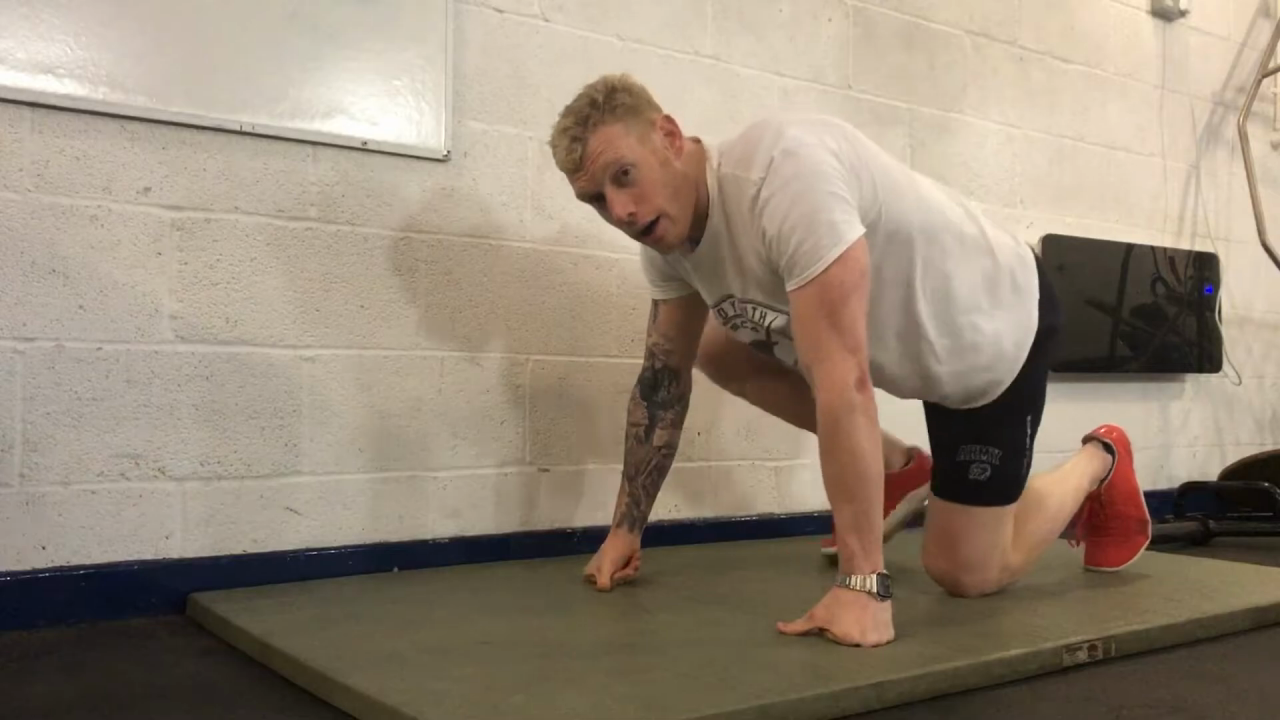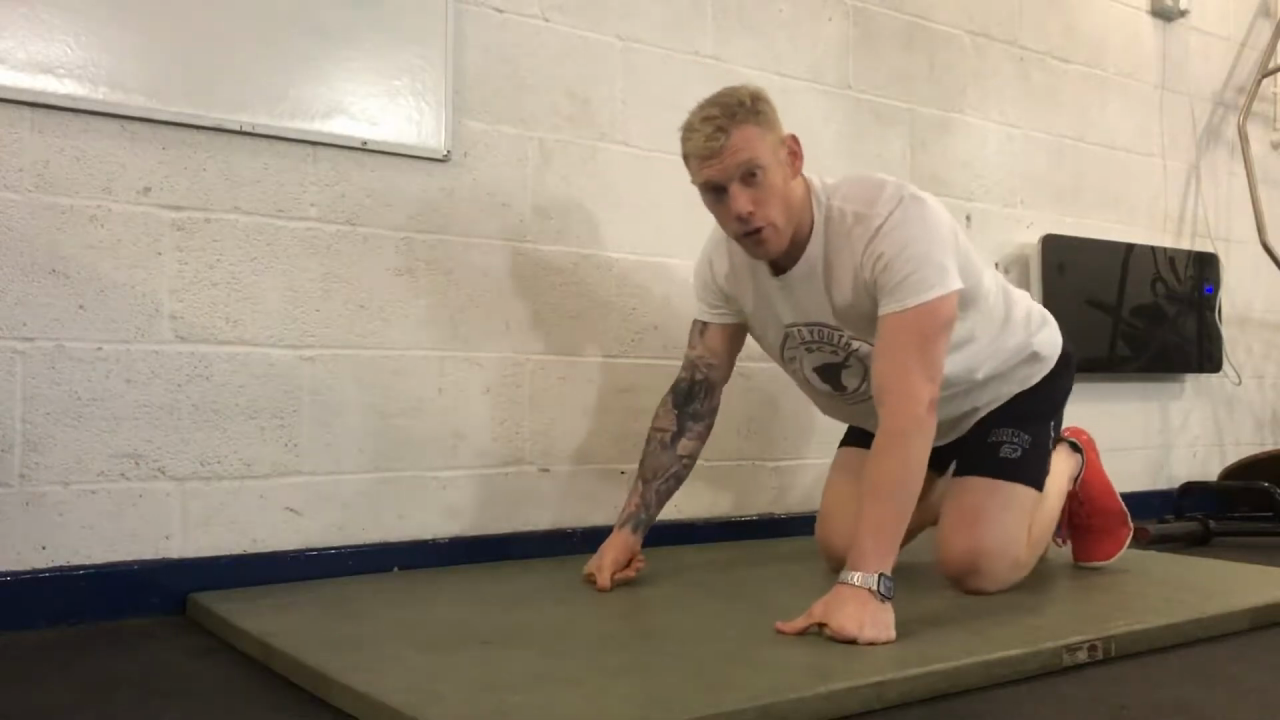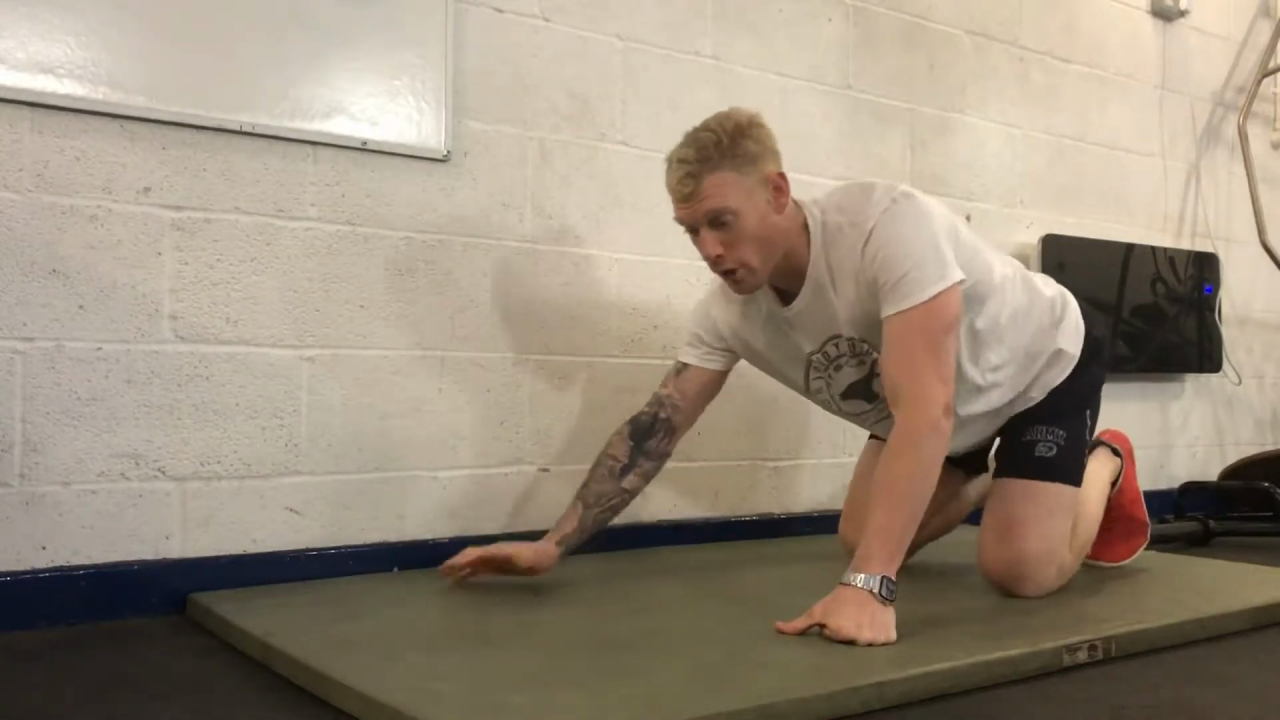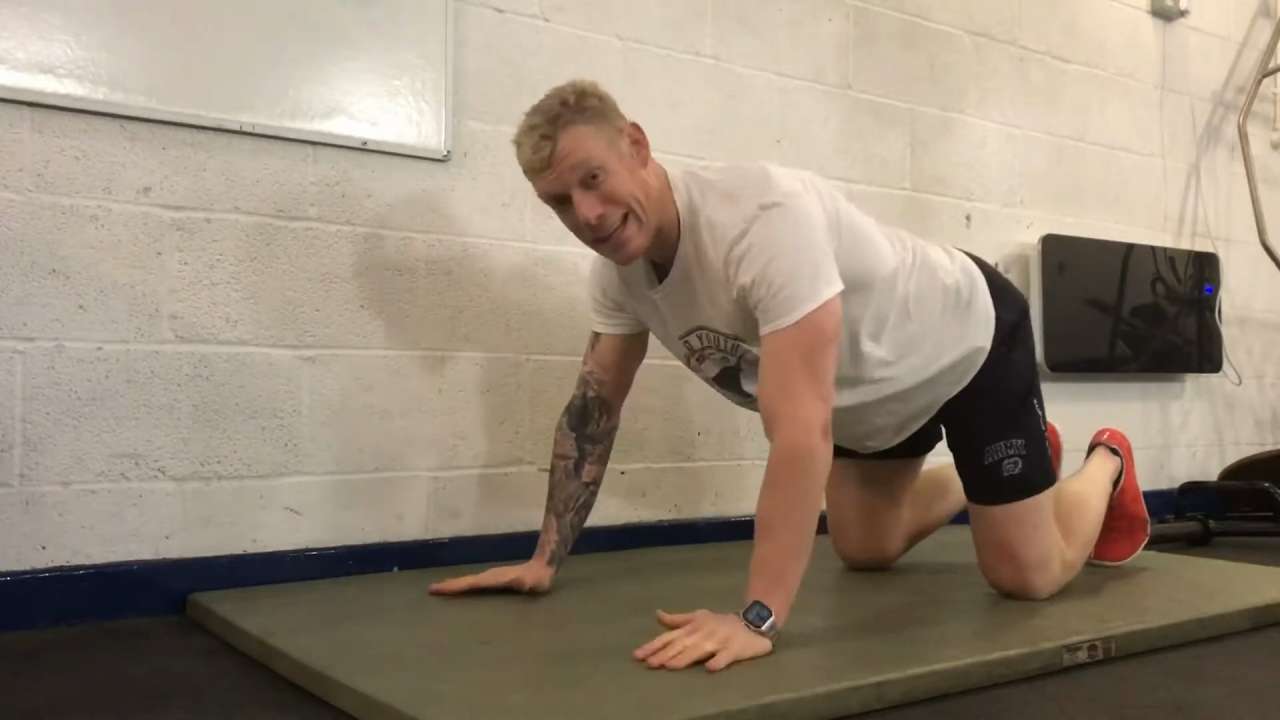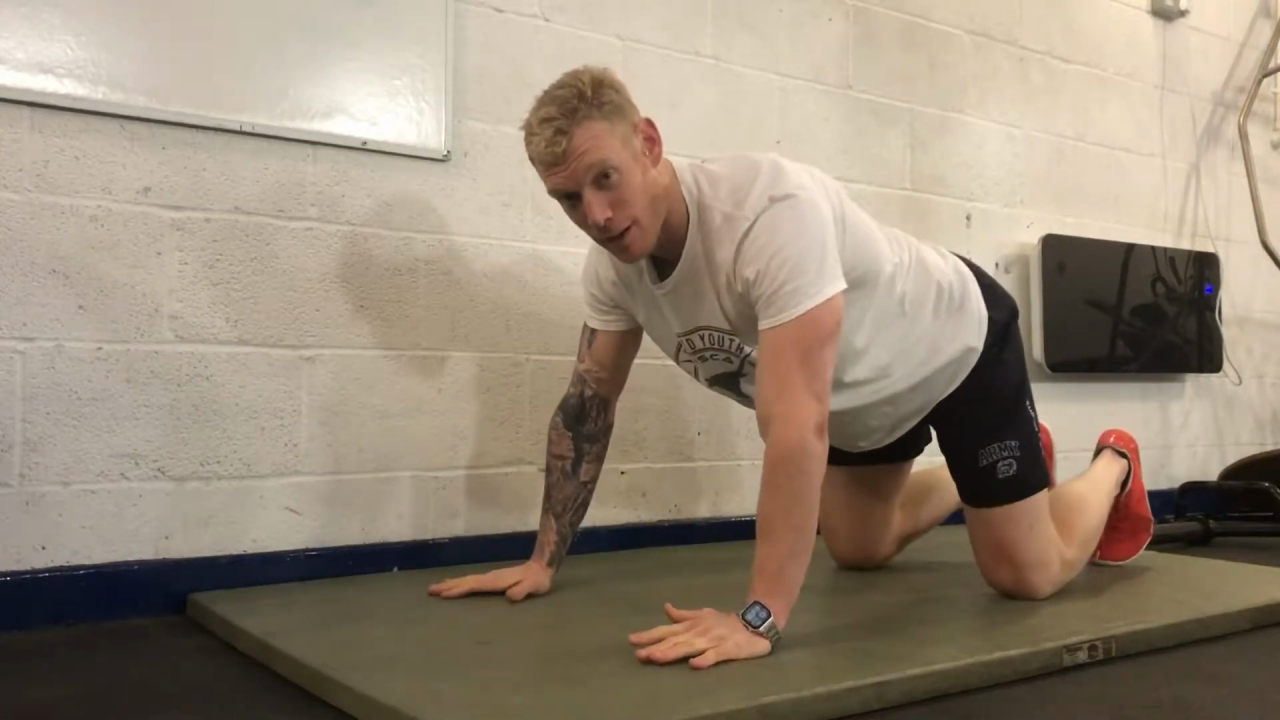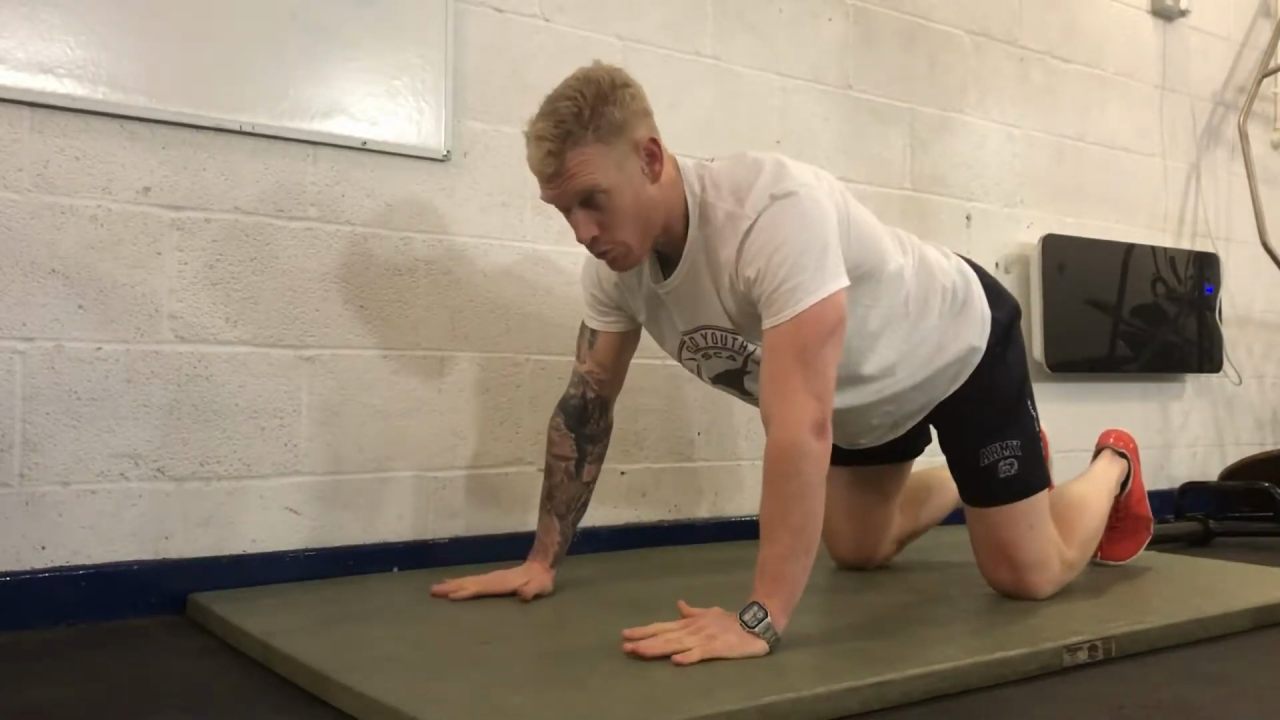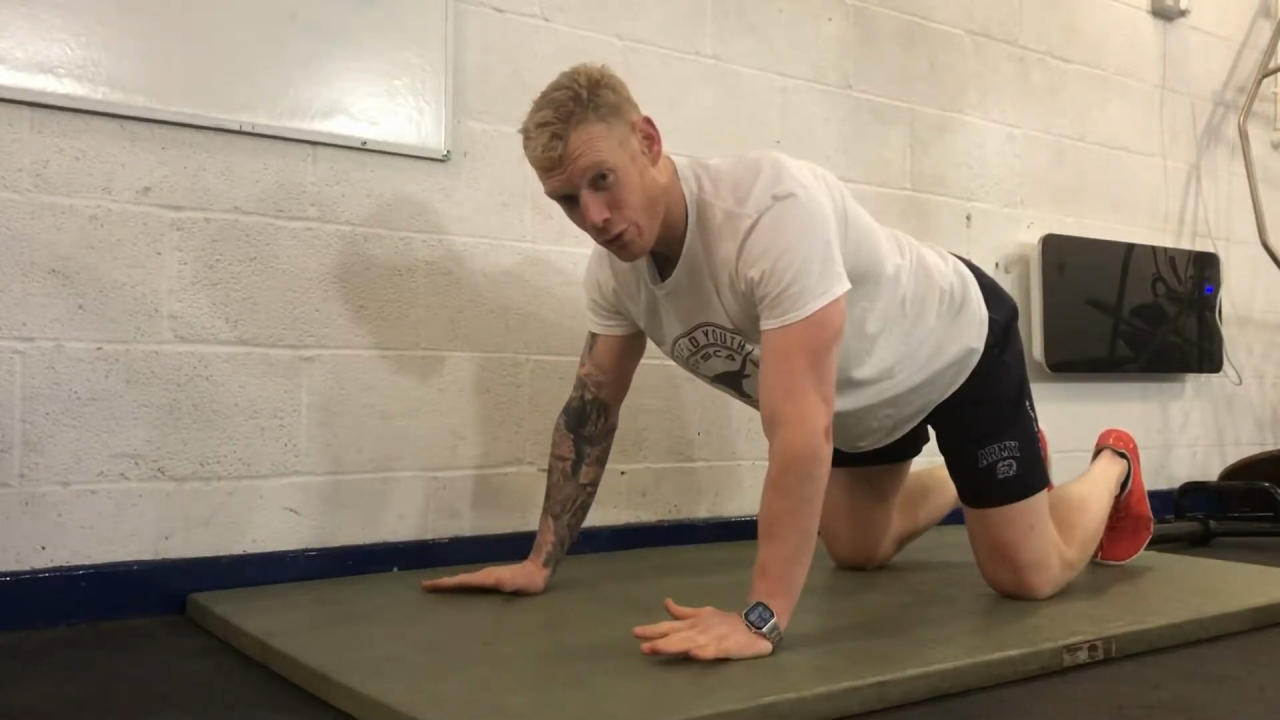
dt=0.7s
person 1, frame 1
left shoulder: (783, 174)
right shoulder: (665, 229)
left elbow: (843, 385)
right elbow: (663, 375)
left wrist: (863, 584)
right wrist: (626, 528)
left hip: (989, 321)
right hip: (899, 314)
left knee: (964, 573)
right knee: (716, 351)
left ankle: (1097, 463)
right ankle: (891, 464)
person 1, frame 2
left shoulder: (895, 221)
right shoulder: (724, 262)
left elbow: (912, 406)
right elbow: (694, 393)
left wrist: (867, 582)
right wrist: (629, 528)
left hip: (1009, 374)
left knee: (977, 564)
right knee: (840, 548)
left ankle: (1066, 465)
right ankle: (957, 486)
person 1, frame 3
left shoulder: (892, 226)
right shoulder: (728, 304)
left elbow: (928, 411)
right elbow: (656, 425)
left wrist: (870, 584)
right wrist: (551, 545)
left hip: (1046, 361)
right hip: (946, 405)
left knee: (1020, 569)
right knee: (863, 538)
left ankle: (1101, 469)
right ankle: (991, 476)
person 1, frame 4
left shoulder: (765, 220)
right shoulder: (618, 267)
left elbow: (801, 433)
right elbow: (594, 407)
left wrist: (757, 616)
right wrist: (546, 559)
left hip: (966, 343)
right hip: (873, 388)
left knee: (1027, 575)
right knee: (865, 551)
left ankle: (1106, 465)
right ankle: (1006, 470)
person 1, frame 5
left shoulder: (771, 211)
right shoulder: (611, 262)
left elbow: (796, 428)
right elbow: (587, 403)
left wrist: (759, 617)
right wrist: (543, 559)
left hip: (957, 343)
right hip: (864, 388)
left knee: (1028, 574)
right knee: (858, 549)
left ankle: (1111, 465)
right ankle: (1001, 468)
person 1, frame 6
left shoulder: (775, 213)
right shoulder: (615, 264)
left elbow: (801, 428)
right elbow: (586, 404)
left wrist: (759, 619)
right wrist: (543, 560)
left hip: (958, 344)
right hip: (869, 386)
left knee: (1027, 575)
right knee: (857, 551)
left ankle: (1112, 466)
right ankle: (976, 478)
person 1, frame 7
left shoulder: (772, 210)
right shoulder: (614, 268)
left elbow: (801, 430)
right elbow: (591, 408)
left wrist: (759, 618)
right wrist: (541, 561)
left hip: (955, 345)
right hip: (867, 387)
left knee: (1029, 575)
right knee: (858, 551)
left ankle: (1112, 466)
right ankle: (978, 474)
